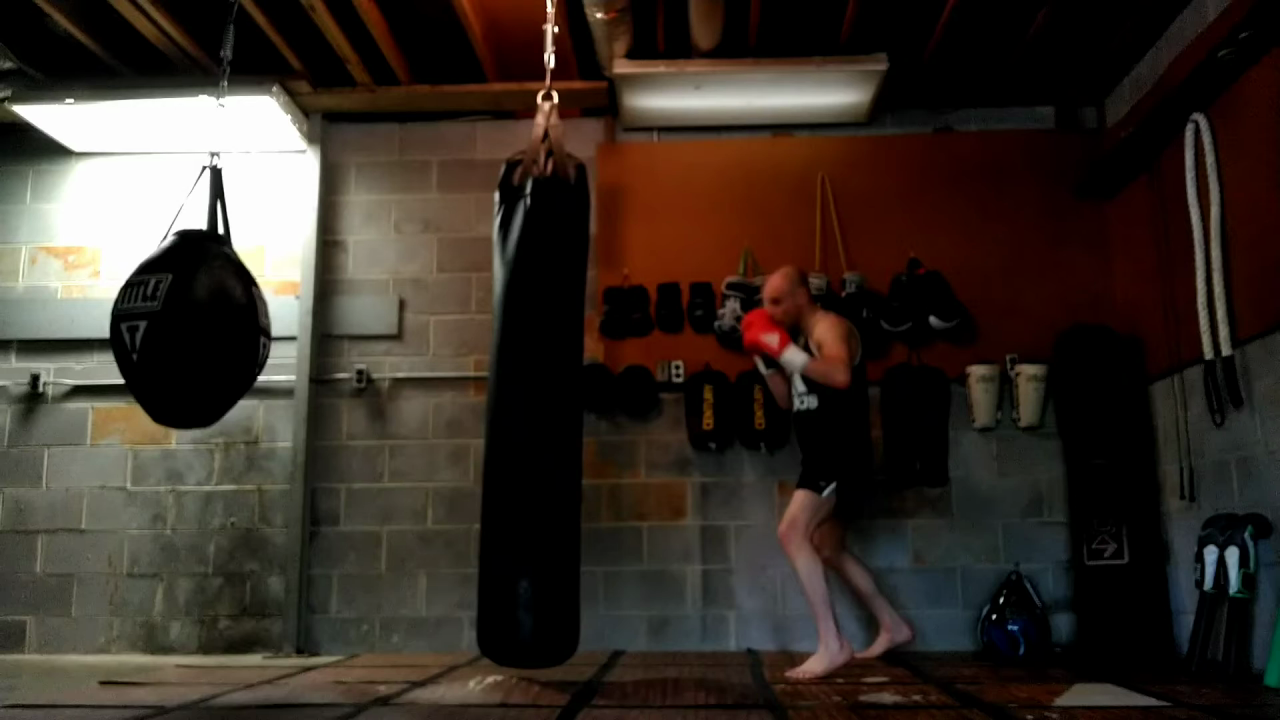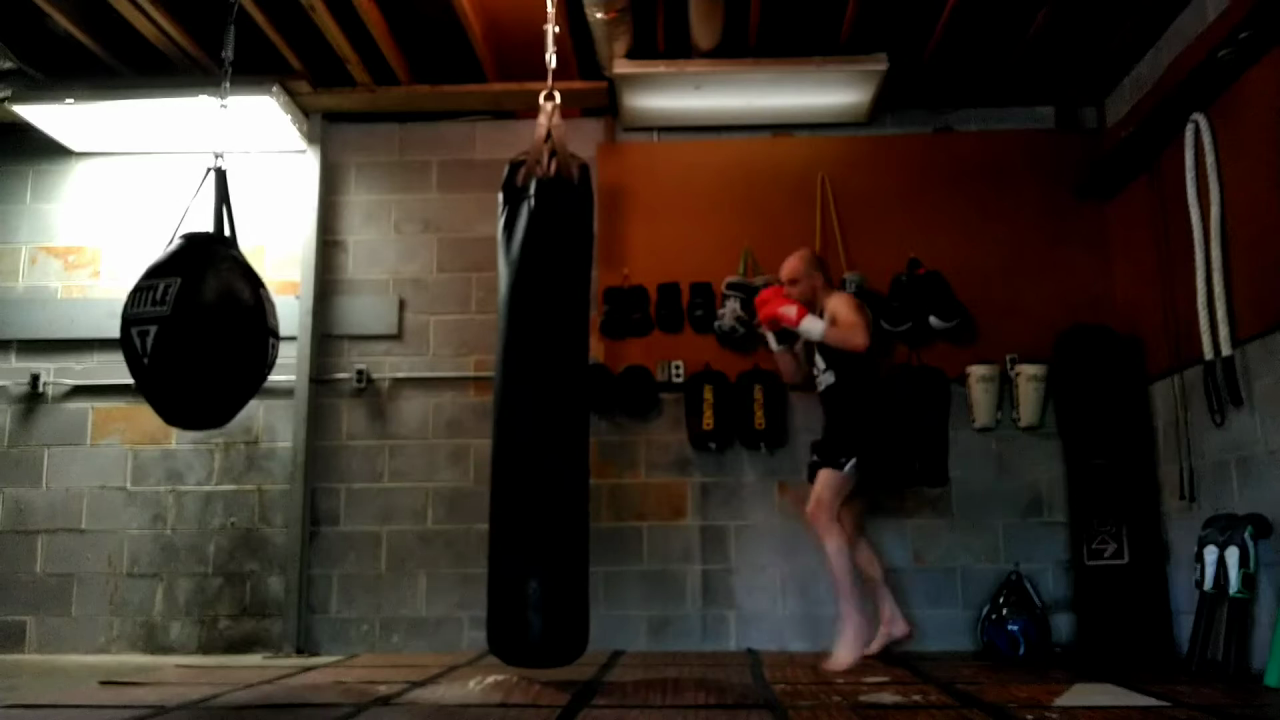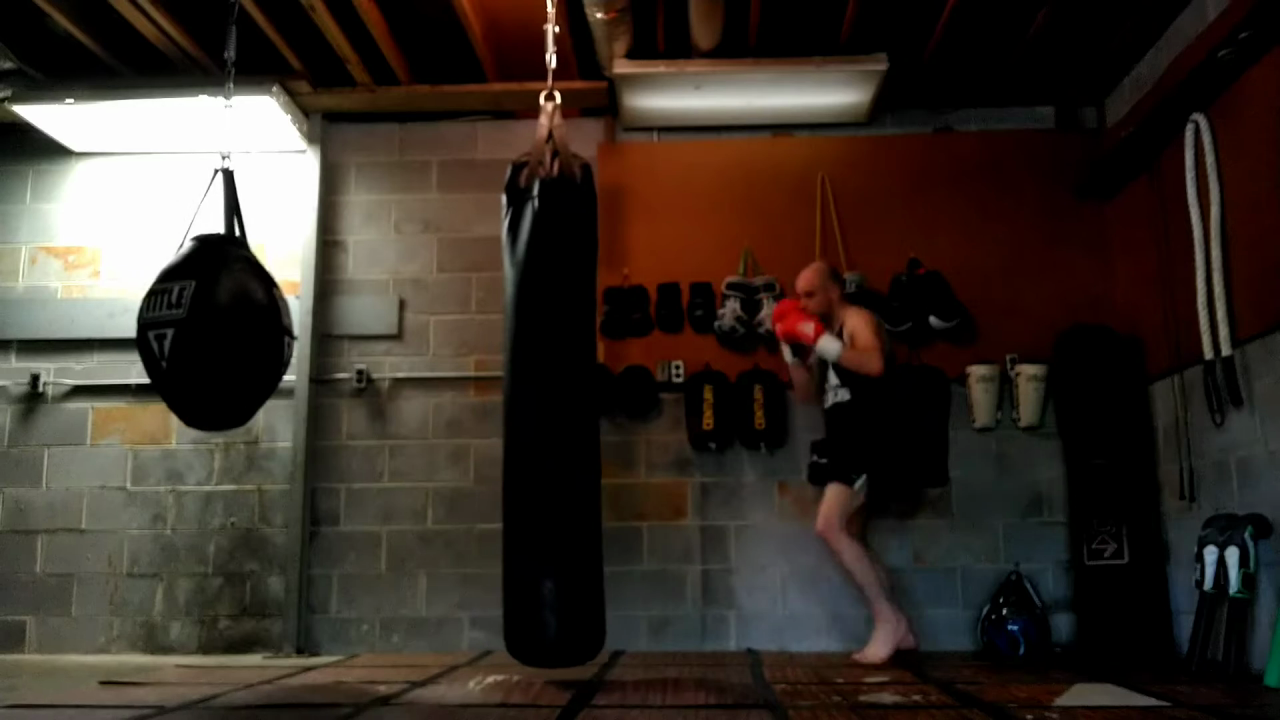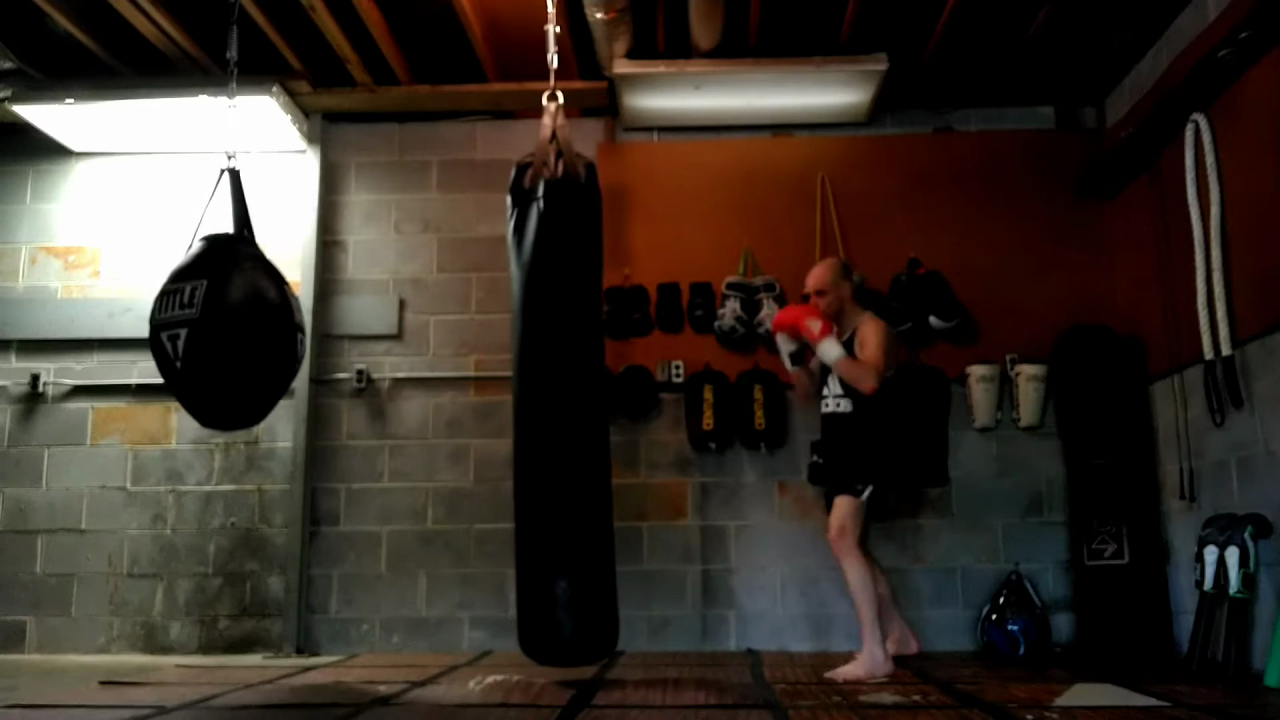
dt=0.3s
person 1, frame 1
left shoulder: (830, 326)
right shoulder: (803, 337)
left elbow: (840, 375)
right elbow: (788, 398)
left wrist: (783, 349)
right wrist: (765, 354)
left hip: (838, 452)
right hip: (821, 455)
left knee: (792, 532)
right knee: (826, 547)
left ankle: (832, 644)
right ankle: (892, 626)
person 1, frame 2
left shoulder: (841, 304)
right shoulder: (817, 319)
left elbow: (860, 340)
right elbow: (794, 374)
left wrist: (801, 320)
right wrist: (776, 331)
left hip: (855, 426)
right hip: (842, 429)
left knee: (819, 511)
right knee: (847, 528)
left ankle: (852, 625)
right ankle: (891, 619)
person 1, frame 3
left shoulder: (859, 319)
right shoulder: (829, 333)
left elbow: (875, 364)
right elbow: (806, 389)
left wrist: (818, 337)
right wrist: (790, 342)
left hip: (866, 442)
right hip: (847, 446)
left knee: (829, 526)
right knee: (848, 537)
left ankle: (885, 621)
right ankle: (897, 629)
person 1, frame 4
left shoulder: (872, 328)
right shoulder: (830, 333)
left elbow: (869, 382)
right elbow: (808, 387)
left wrist: (822, 341)
right wrist: (789, 342)
left hip: (864, 452)
right hip: (839, 454)
left knee: (841, 538)
right knee: (852, 548)
left ankle: (874, 655)
right ankle: (899, 635)
